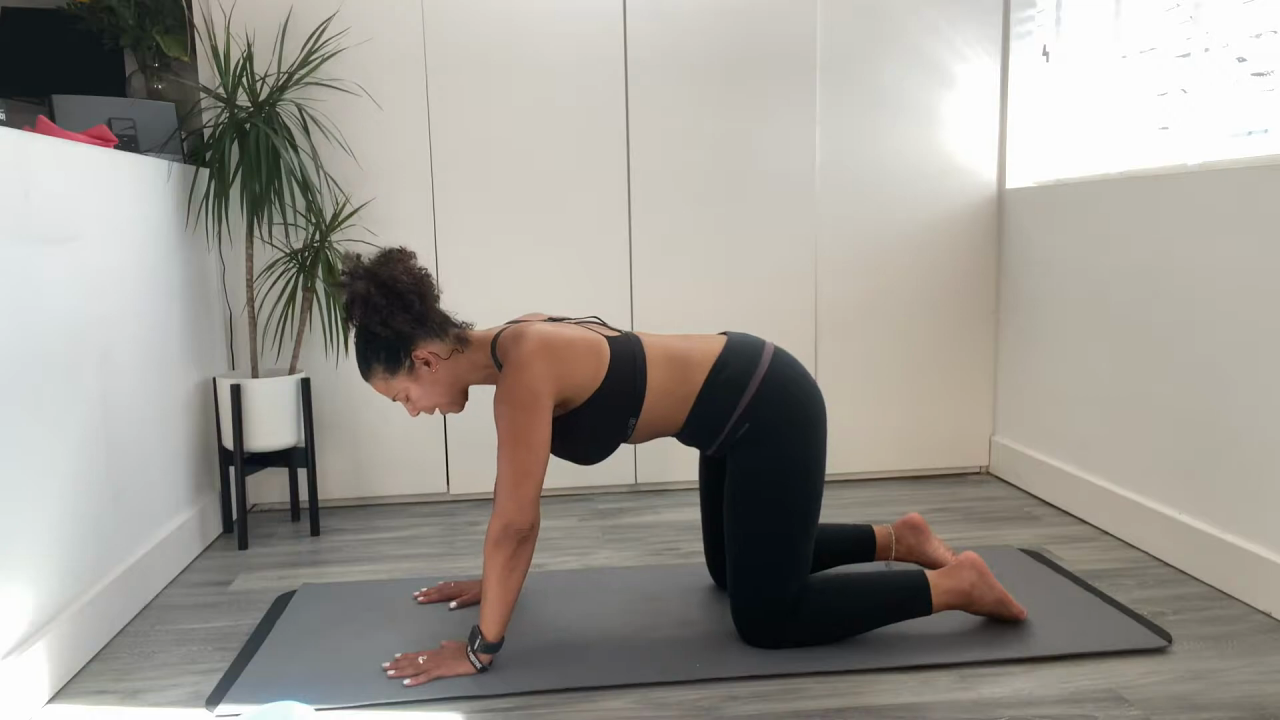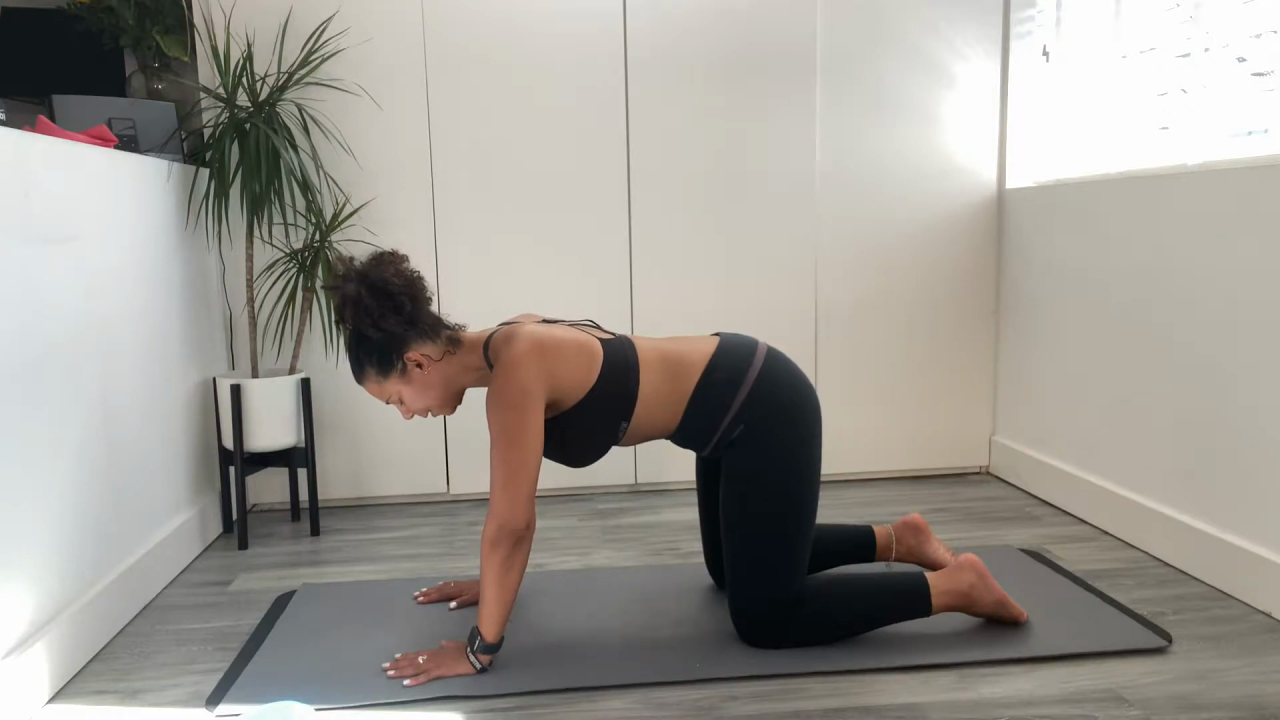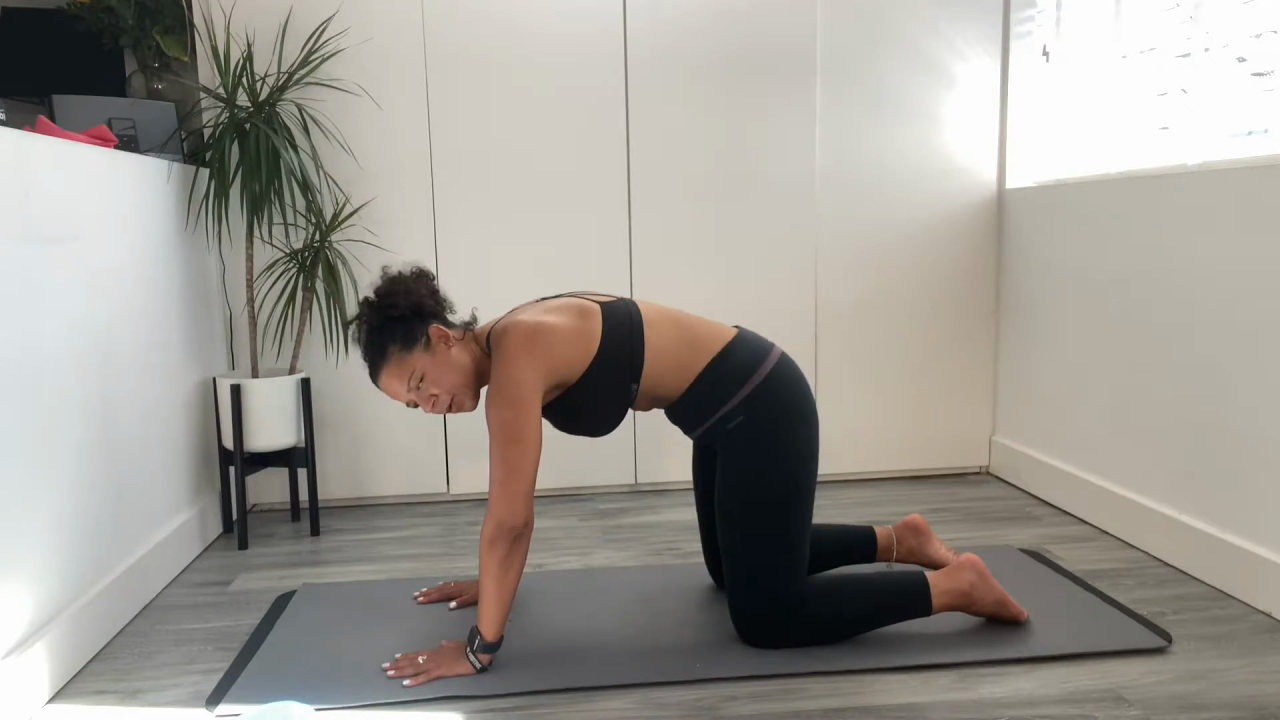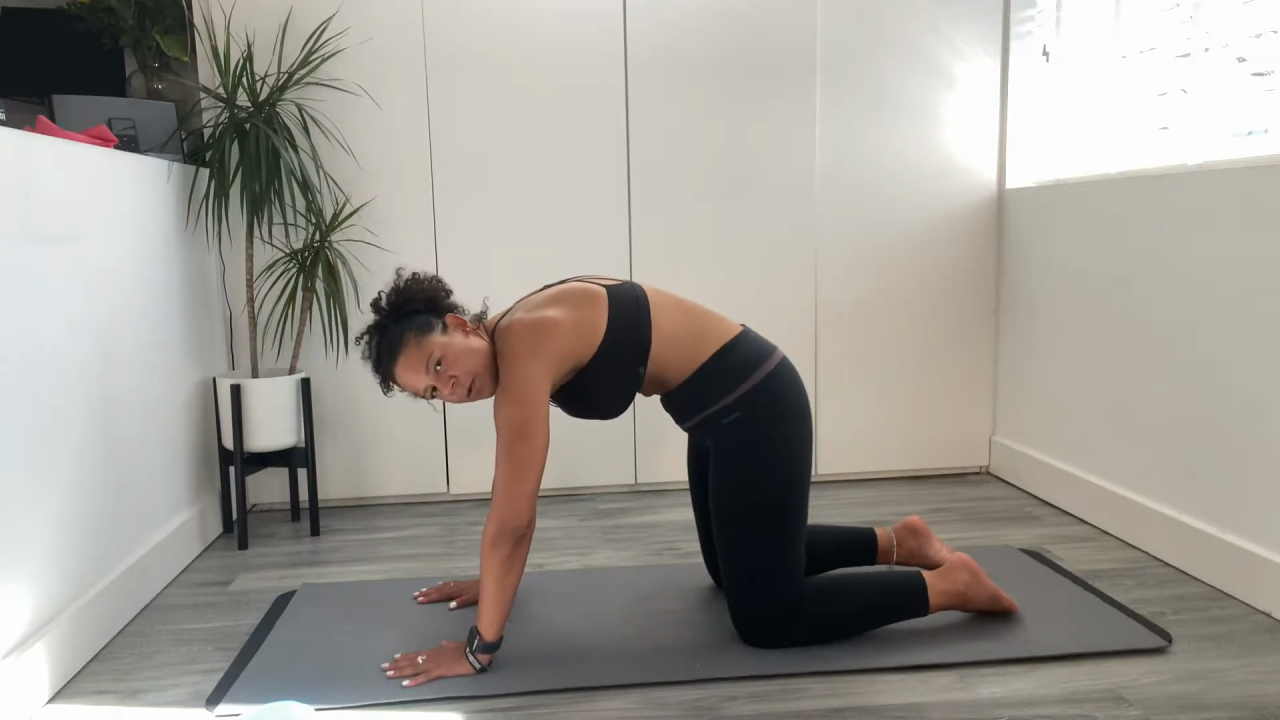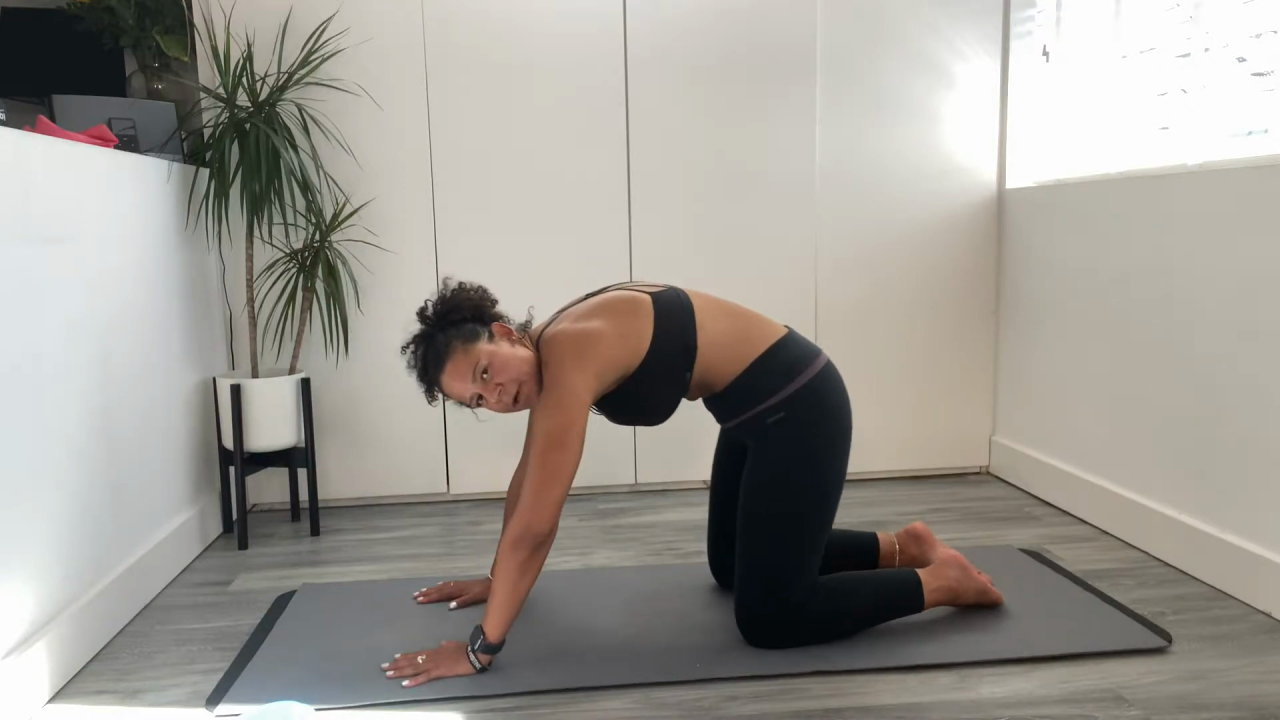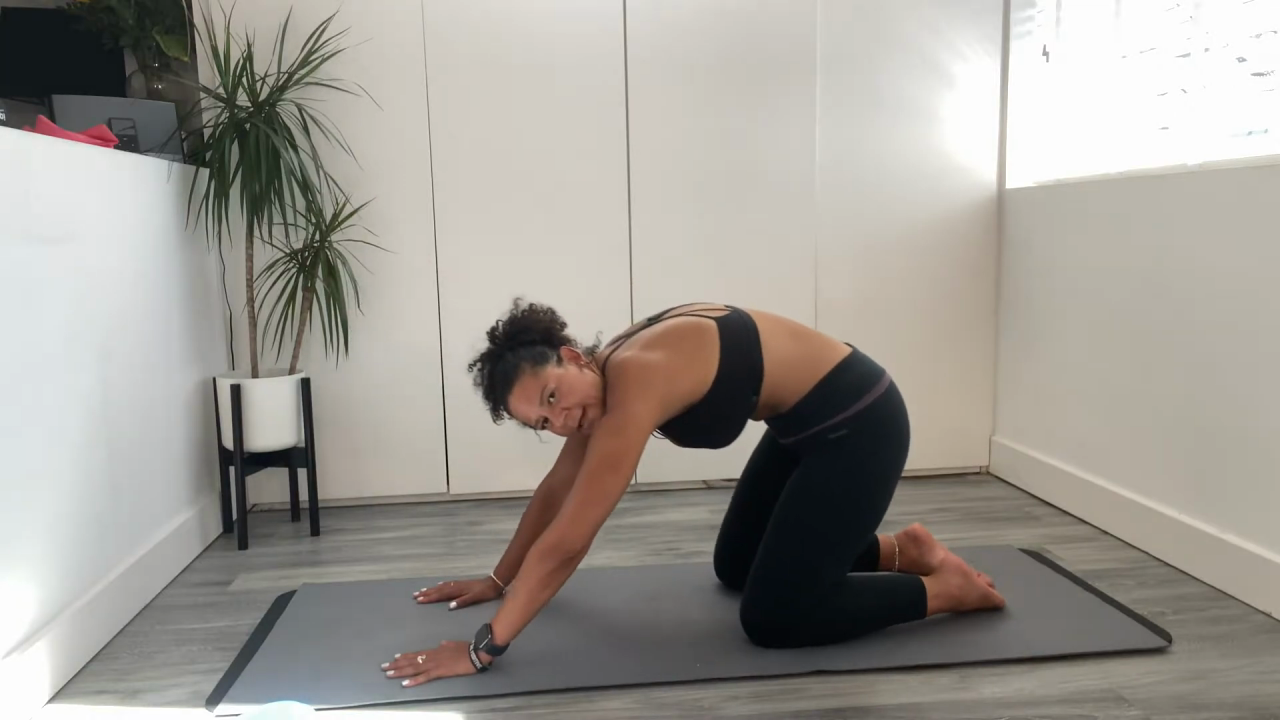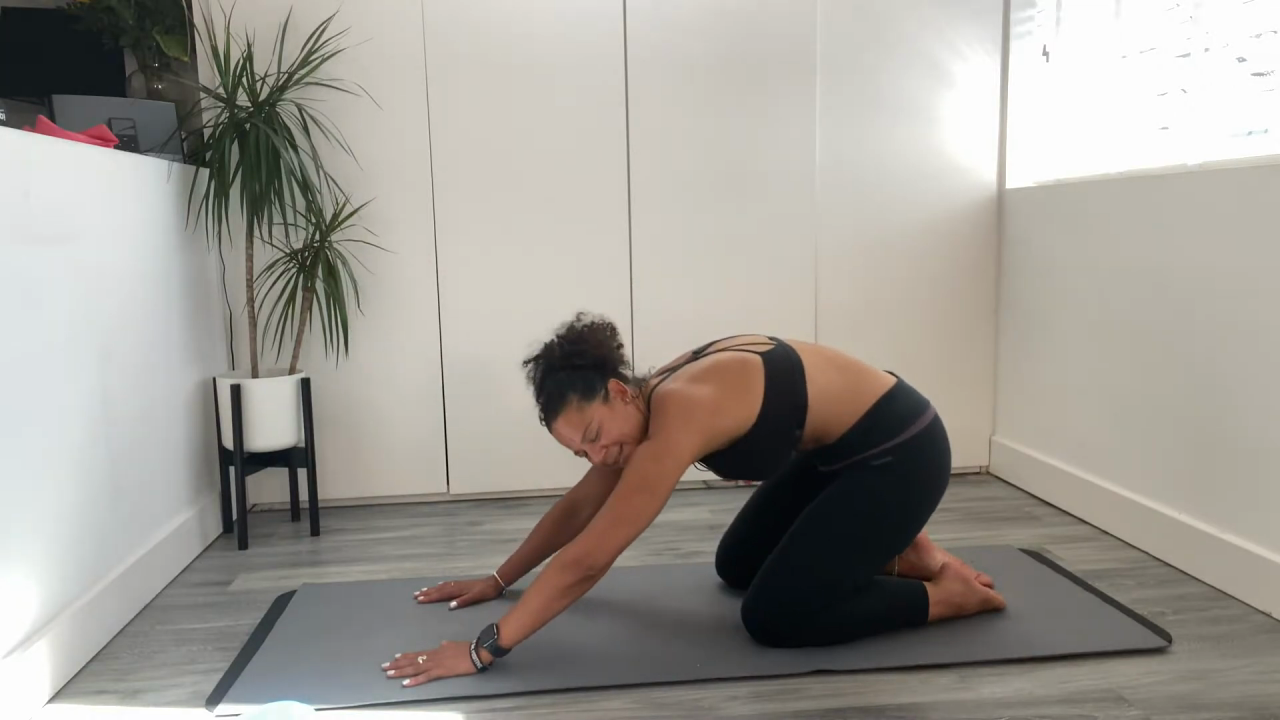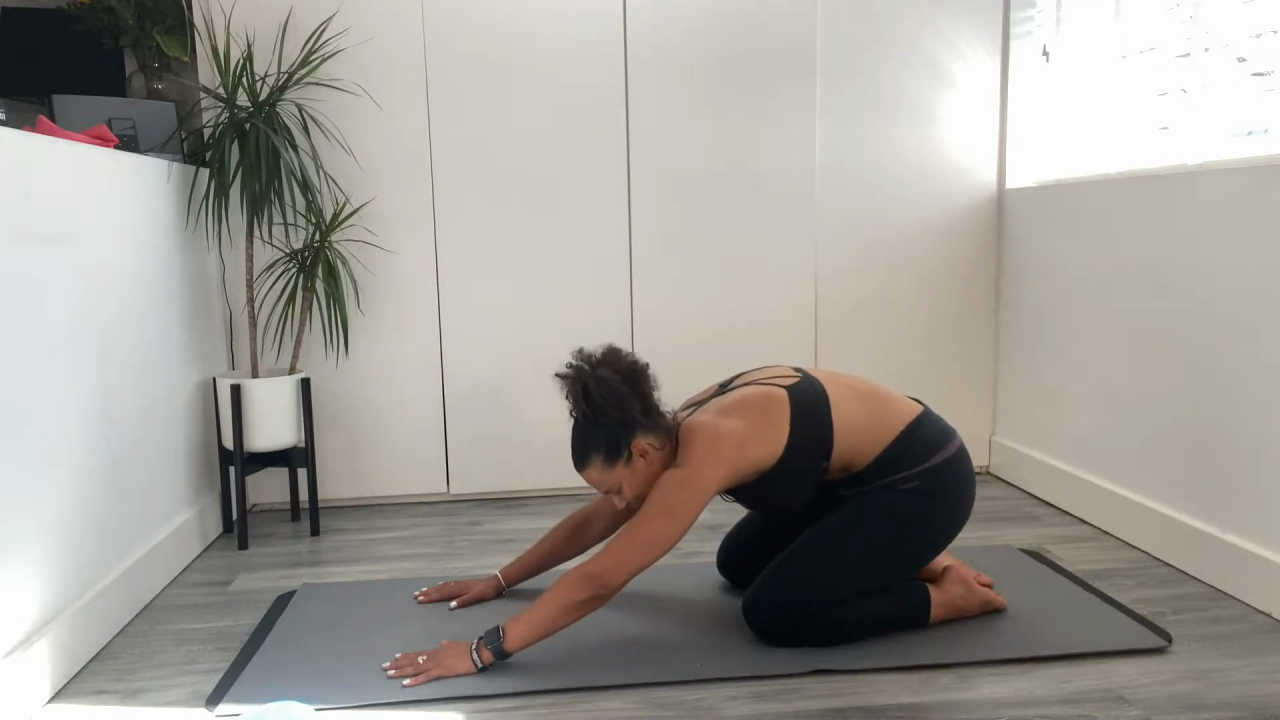
dt=0.5s
person 1, frame 1
left shoulder: (524, 369)
right shoulder: (513, 348)
left elbow: (516, 522)
right elbow: (511, 496)
left wrist: (480, 648)
right wrist: (493, 581)
left hip: (772, 410)
right hip: (739, 401)
left knee: (767, 618)
right knee: (733, 570)
left ankle: (954, 584)
right ankle: (895, 539)
person 1, frame 2
left shoulder: (515, 368)
right shoulder: (509, 346)
left elbow: (512, 522)
right elbow: (510, 508)
left wrist: (479, 648)
right wrist: (492, 582)
left hip: (767, 411)
right hip: (735, 401)
left knee: (766, 617)
right knee: (733, 569)
left ankle: (955, 584)
right ankle: (896, 538)
person 1, frame 3
left shoulder: (516, 353)
right shoulder: (516, 347)
left elbow: (510, 516)
right elbow: (511, 507)
left wrist: (480, 647)
right wrist: (491, 582)
left hip: (762, 407)
right hip: (731, 406)
left knee: (766, 616)
right knee: (732, 566)
left ankle: (953, 583)
right ankle: (896, 539)
person 1, frame 4
left shoulder: (524, 346)
right shoulder: (518, 338)
left elbow: (512, 516)
right elbow: (512, 488)
left wrist: (478, 648)
right wrist: (491, 581)
left hip: (755, 405)
right hip: (726, 405)
left knee: (766, 618)
right knee: (732, 567)
left ankle: (951, 585)
right ankle: (898, 543)
person 1, frame 5
left shoulder: (568, 355)
right shoulder: (551, 352)
left elbow: (534, 527)
right elbow: (527, 480)
left wrist: (480, 648)
right wrist: (495, 580)
left hip: (798, 406)
right hip: (756, 409)
left knee: (767, 618)
right knee: (731, 568)
left ankle: (938, 580)
right ankle: (899, 546)
person 1, frame 6
left shoulder: (636, 384)
right shoulder: (603, 375)
left elbow: (566, 543)
right elbow: (556, 491)
left wrist: (483, 648)
right wrist: (498, 580)
left hip: (859, 424)
right hip: (806, 423)
left knee: (773, 618)
right knee: (736, 568)
left ankle: (946, 588)
right ankle: (901, 549)
person 1, frame 7
left shoulder: (679, 417)
right shoulder: (651, 401)
left elbow: (587, 561)
right elbow: (579, 505)
left wrist: (483, 649)
right wrist: (498, 580)
left hip: (902, 454)
right hip: (841, 448)
left knee: (773, 616)
right knee: (738, 567)
left ankle: (947, 594)
right ankle: (900, 552)
person 1, frame 8
left shoulder: (705, 451)
right shoulder: (677, 430)
left elbow: (600, 580)
right elbow: (592, 522)
left wrist: (484, 650)
right wrist: (501, 579)
left hip: (926, 478)
right hip: (862, 468)
left knee: (775, 613)
right knee: (739, 563)
left ankle: (945, 595)
right ankle: (906, 557)
